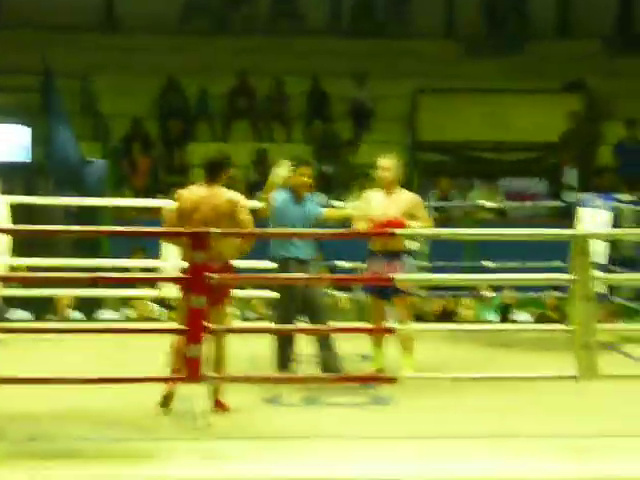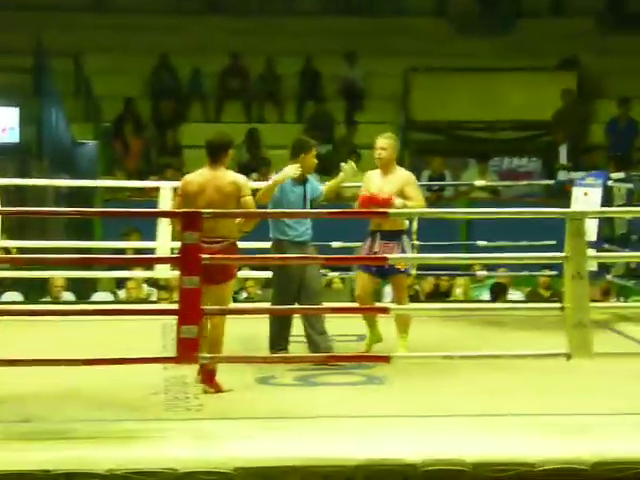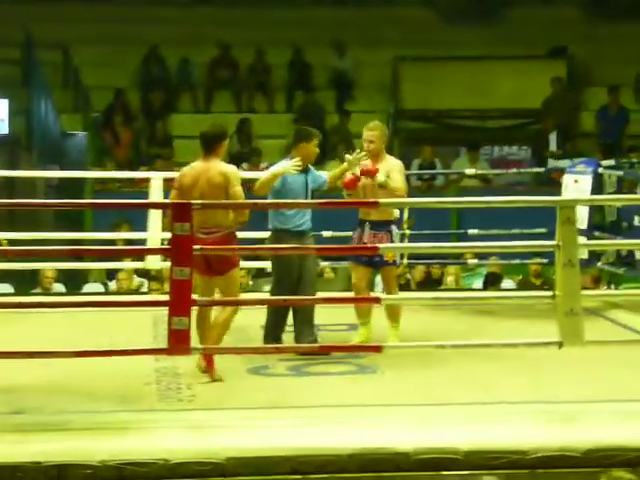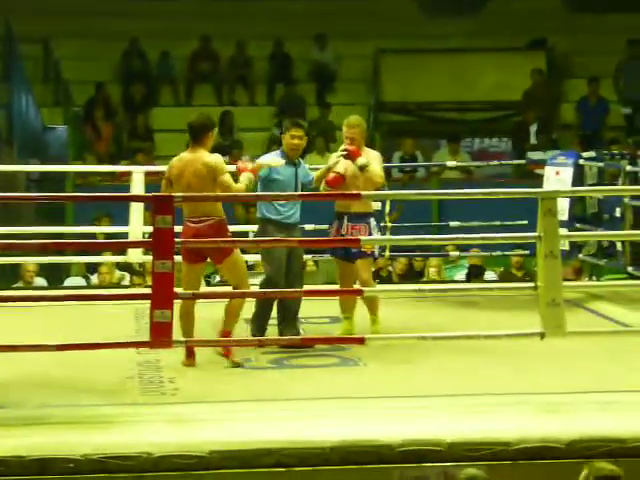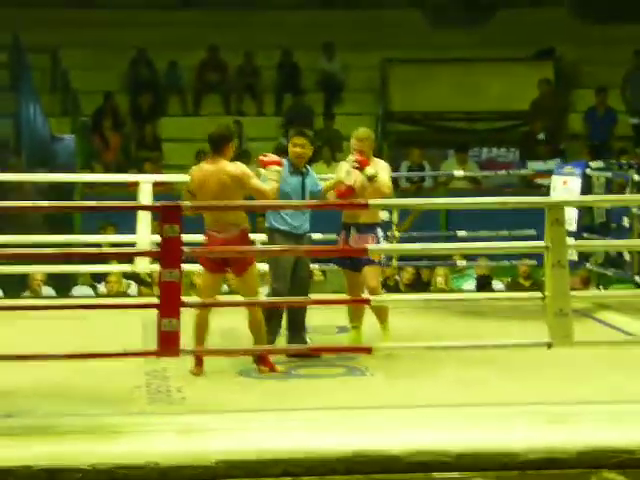
dt=0.2s
person 1, frame 1
left shoulder: (184, 196)
right shoulder: (234, 199)
left elbow: (169, 230)
right elbow: (247, 234)
right wrist: (233, 252)
left hip: (191, 269)
right hip: (218, 269)
right knee: (217, 336)
left ankle: (173, 382)
right ankle: (216, 398)
person 1, frame 2
left shoulder: (189, 181)
right shoulder: (237, 181)
right elbow: (251, 217)
right wrist: (237, 230)
right hip: (224, 250)
right knee: (217, 316)
left ankle: (203, 369)
right ankle: (209, 378)
person 1, frame 3
left shoulder: (185, 173)
right shoulder: (228, 171)
right elbow: (241, 209)
right wrist: (235, 221)
left hip: (198, 241)
right hip: (222, 240)
left knee: (204, 303)
right knee: (230, 303)
left ankle: (205, 356)
right ankle: (207, 358)
person 1, frame 4
left shoulder: (174, 163)
right shoulder: (212, 160)
left elbow: (165, 197)
right elbow: (234, 193)
right wrist: (247, 177)
left hip: (189, 230)
right hip: (213, 229)
left knee: (189, 294)
right knee: (241, 286)
left ankle: (189, 353)
right ankle: (225, 341)
person 1, frame 5
left shoulder: (195, 173)
right shoulder: (236, 170)
left elbow: (190, 208)
right elbow: (267, 194)
right wrist: (274, 172)
left hip: (213, 240)
right hip: (236, 239)
left knee: (205, 304)
right knee: (253, 302)
left ankle: (198, 361)
right ankle: (262, 360)
person 2, frame 1
left shoulder: (308, 200)
right shoulder: (281, 198)
left elbow: (321, 214)
right elbow: (266, 208)
left wrist: (348, 212)
right wrist: (272, 183)
left hip: (308, 263)
right hip: (288, 264)
left knee: (319, 313)
right knee: (286, 317)
left ankle: (331, 365)
right ankle: (284, 366)
person 2, frame 2
left shoulder: (309, 181)
right shoulder: (282, 182)
left elbow: (322, 193)
right elbow: (261, 199)
left wrist: (342, 177)
right wrist: (278, 179)
left hip: (306, 246)
right hip: (285, 246)
left knee: (313, 297)
right knee: (284, 300)
left ankle: (321, 348)
right ankle: (278, 348)
person 2, frame 3
left shoulder: (309, 172)
right shoulder: (282, 171)
left elbow: (326, 181)
right elbow: (259, 190)
left wrist: (347, 166)
right wrist: (278, 172)
left hip: (305, 236)
right hip: (284, 236)
left knee: (307, 289)
right knee: (283, 290)
left ankle: (306, 340)
right ankle: (272, 339)
person 2, frame 4
left shoulder: (300, 165)
right shoulder: (270, 160)
left elbow: (312, 182)
left wrist: (329, 167)
right wrist: (262, 164)
left hip: (293, 229)
right hip: (272, 227)
left knee: (294, 283)
right knee: (274, 279)
left ankle: (289, 332)
right ankle: (258, 330)
person 2, frame 5
left shoulder: (309, 174)
right shoulder: (279, 171)
left elbow: (320, 192)
left wrist: (338, 180)
left hip: (302, 238)
right hip: (280, 237)
left knee: (300, 292)
right knee: (280, 290)
left ankle: (297, 341)
right ankle: (264, 341)
person 3, frame 1
left shoulder: (410, 199)
right shoulder: (369, 197)
left elbow: (428, 225)
right elbow: (357, 226)
left wrist: (406, 225)
right wrist: (371, 226)
left hip: (398, 259)
right hip: (375, 258)
left knee: (403, 315)
right knee: (376, 316)
left ankle: (407, 364)
right ankle: (378, 359)
person 3, frame 2
left shoulder: (405, 177)
right shoulder: (369, 176)
left elbow: (420, 205)
right elbow: (359, 206)
left wrist: (393, 202)
right wrist: (362, 203)
left hip: (396, 240)
right hip: (373, 238)
left knee: (400, 296)
right knee: (361, 293)
left ankle: (402, 343)
right ankle: (373, 333)
person 3, frame 3
left shoulder: (394, 165)
right shoulder: (360, 165)
left elbow: (401, 192)
right elbow: (350, 196)
left wrist: (377, 176)
right wrist: (348, 187)
left hip: (384, 229)
right hip: (363, 228)
left knee: (390, 286)
right knee: (358, 285)
left ankle: (394, 333)
right ankle: (364, 331)
person 3, frame 4
left shoulder: (372, 155)
right shoulder: (336, 156)
left elbow: (379, 180)
right elbow: (323, 190)
left wrist: (358, 159)
right wrist: (329, 183)
left hip: (363, 221)
right hip: (340, 221)
left knee: (364, 278)
right knee: (345, 281)
left ankle: (375, 321)
right ankle: (347, 324)
person 3, frame 5
left shoulder: (380, 166)
right shoulder: (343, 167)
left elbow: (387, 191)
left wrist: (368, 169)
right wrist: (339, 193)
left hip: (370, 231)
right hip: (347, 231)
left knee: (373, 286)
right knee: (353, 290)
left ankle: (385, 328)
right ankle: (355, 333)
